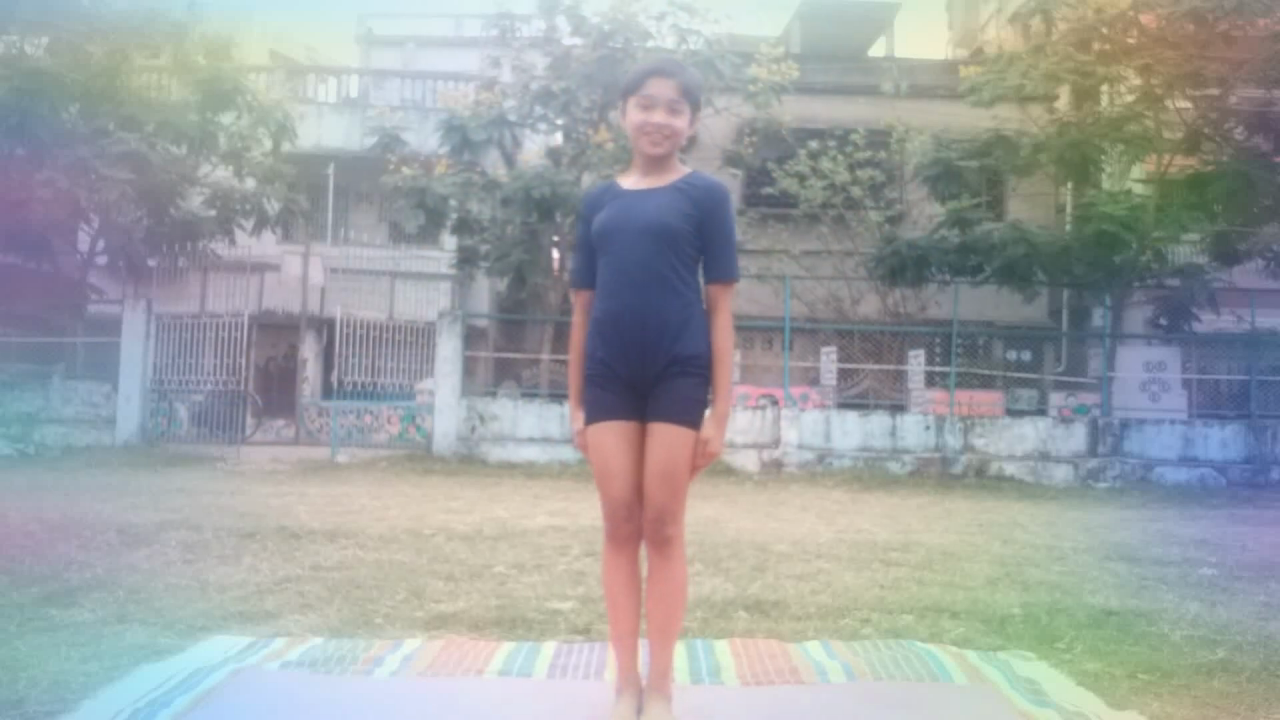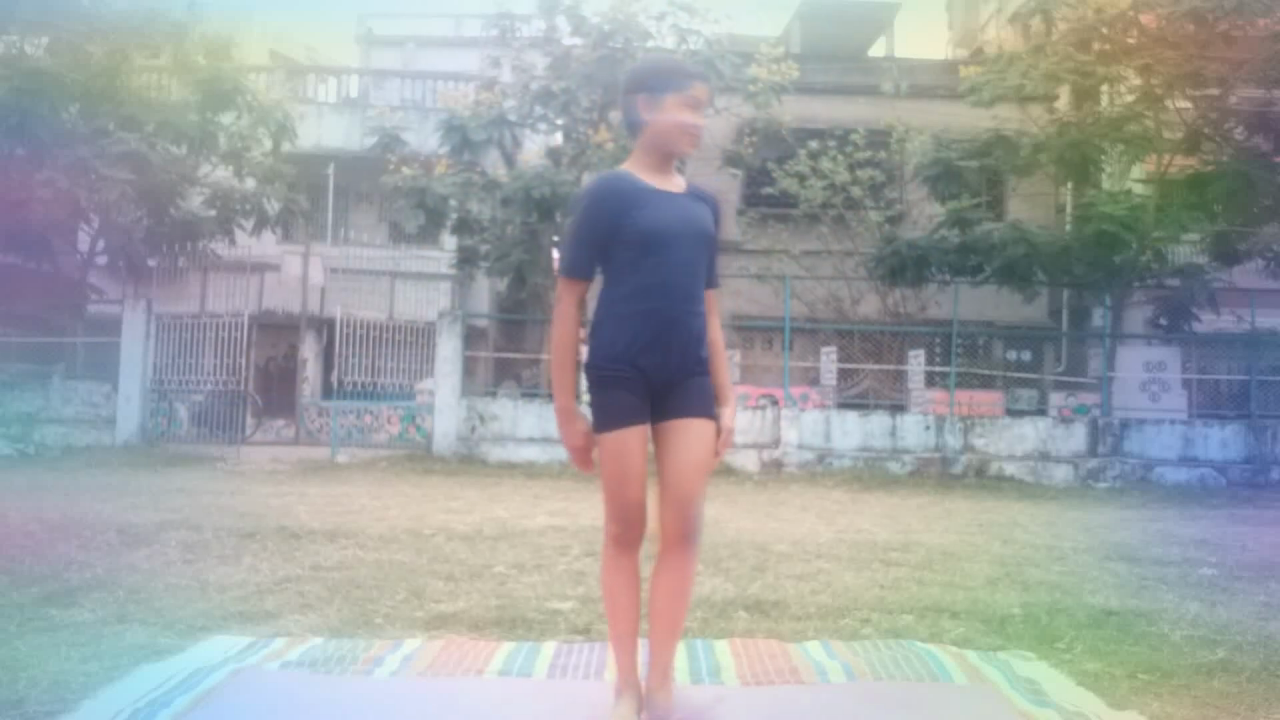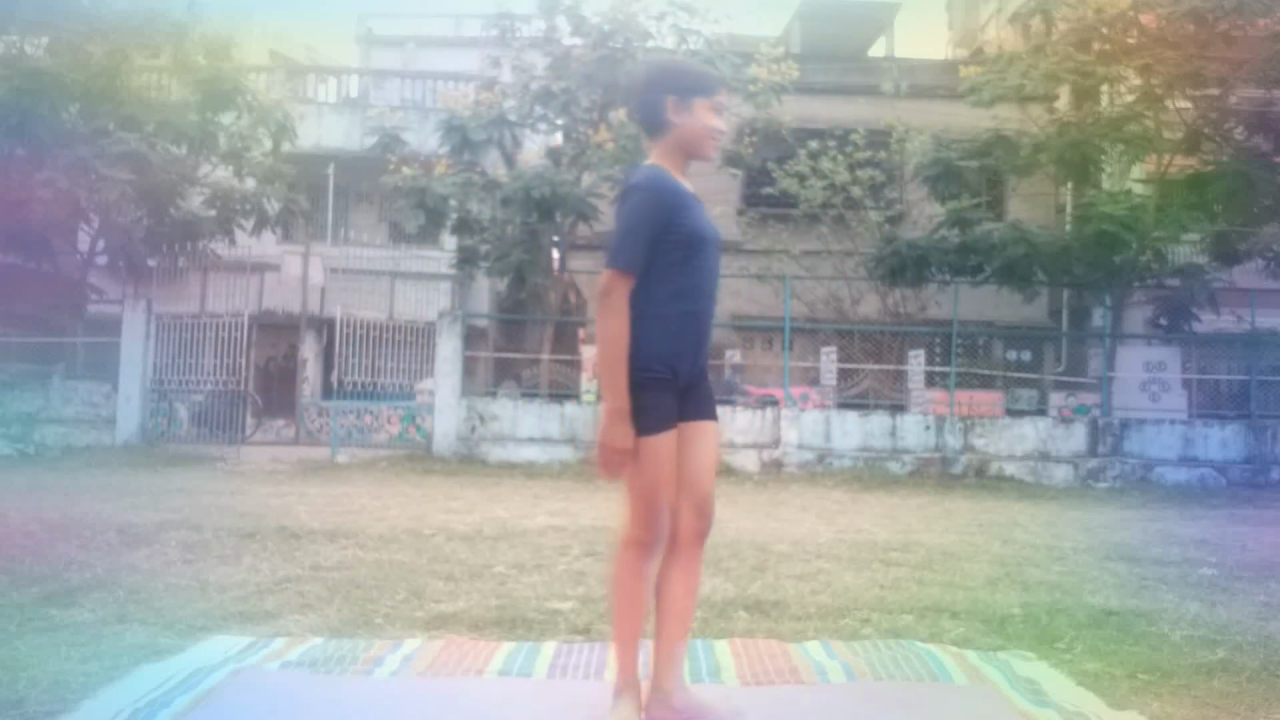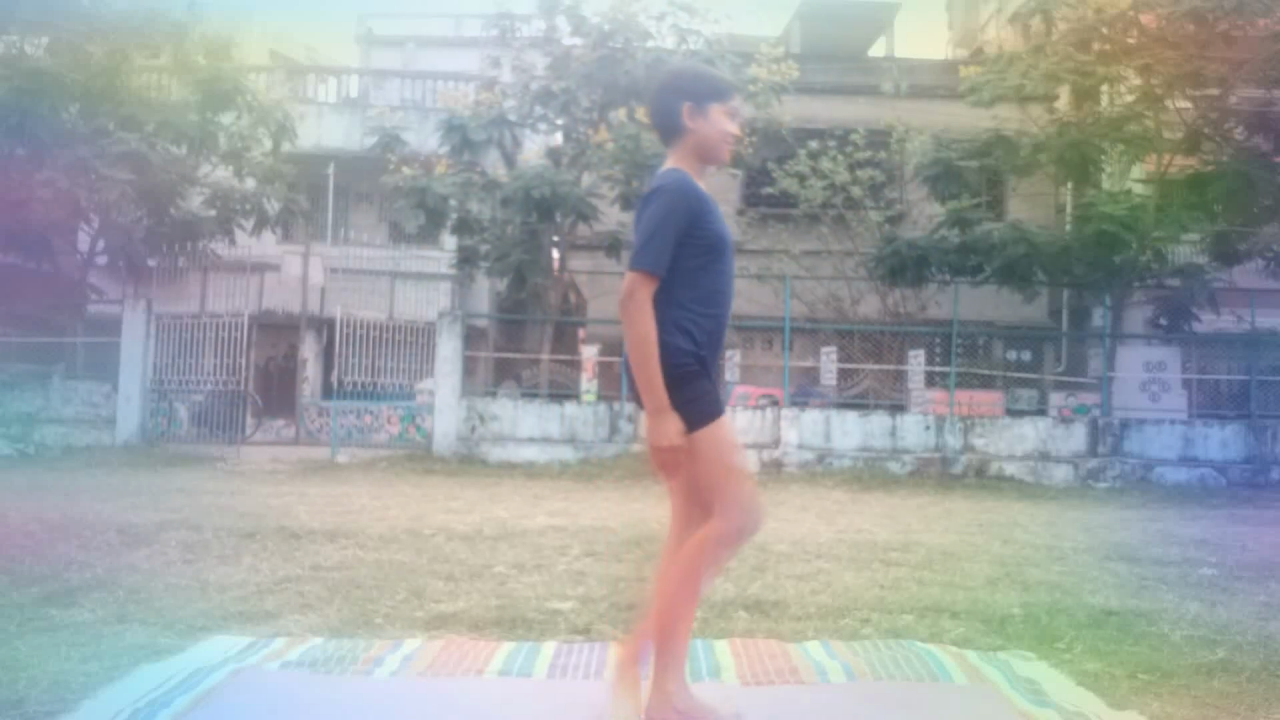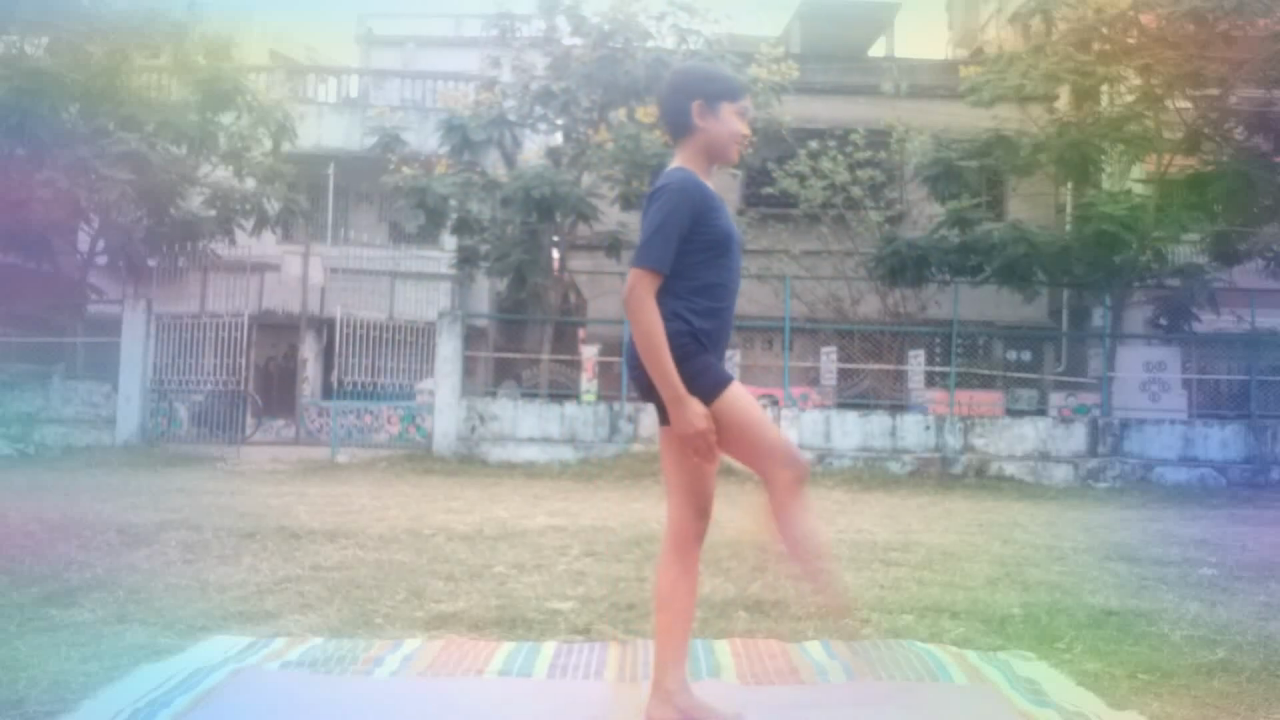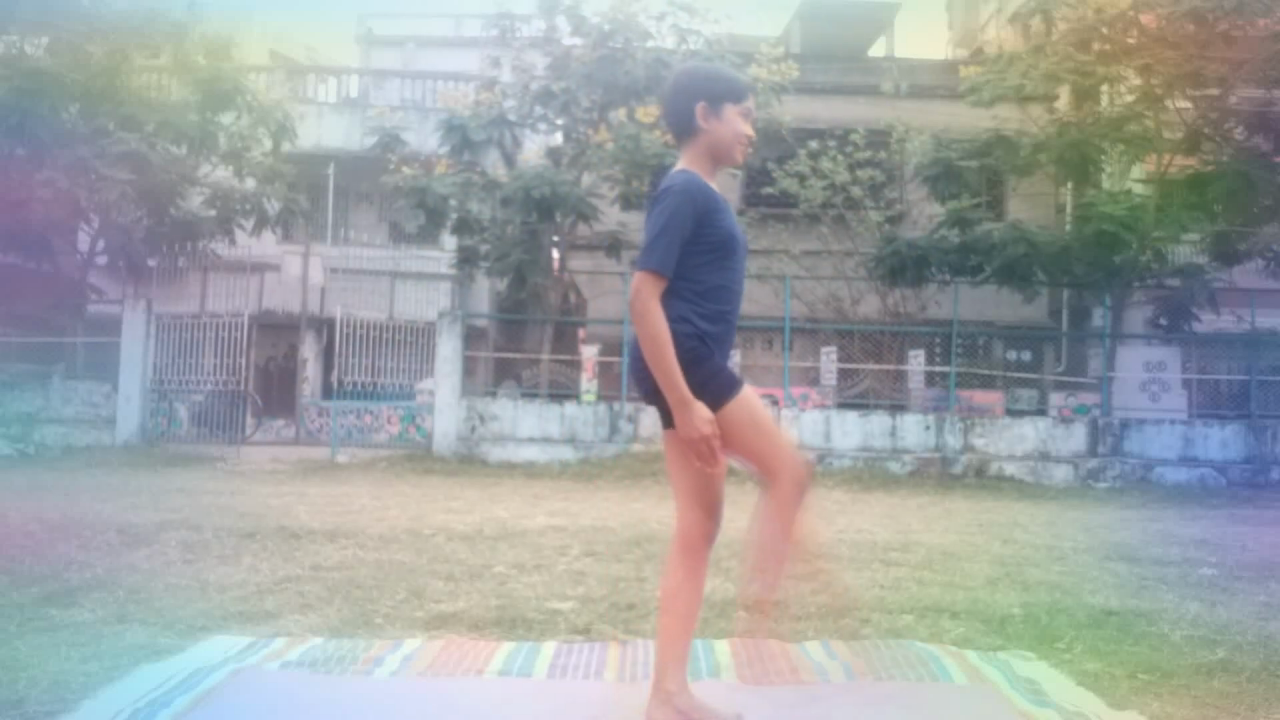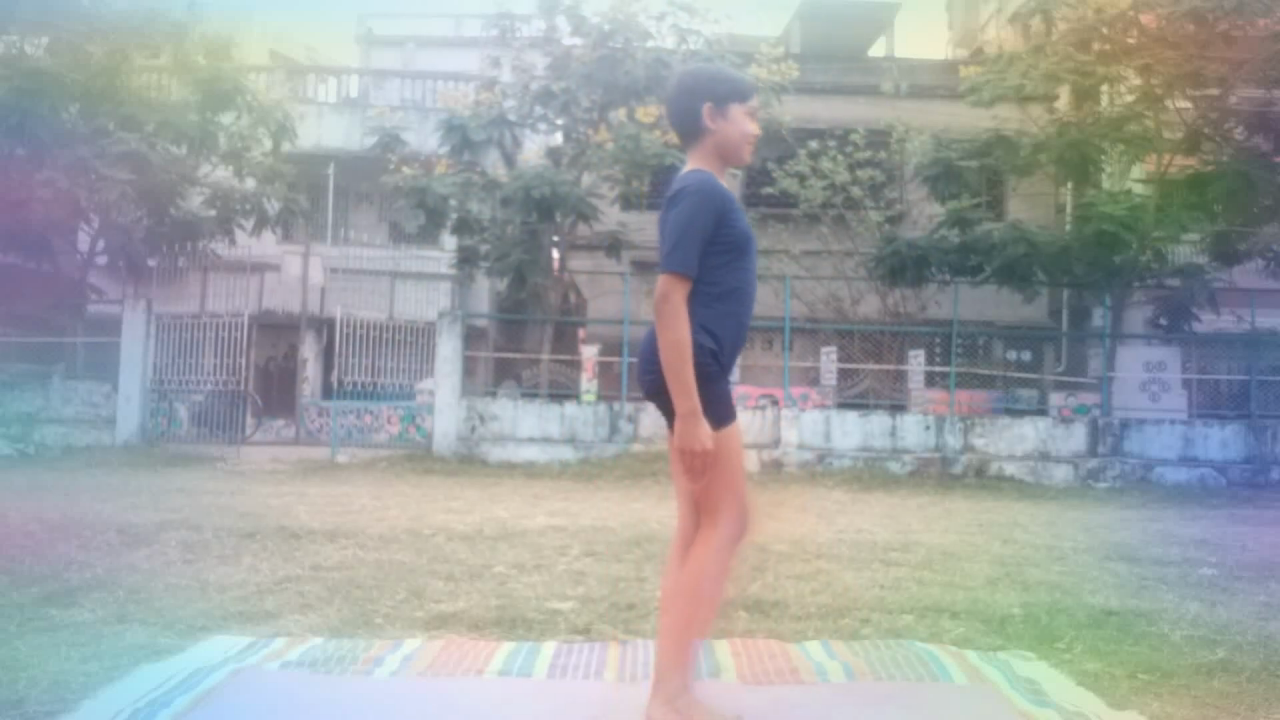
dt=0.2s
person 1, frame 1
left shoulder: (706, 194)
right shoulder: (597, 201)
left elbow: (720, 307)
right elbow: (582, 307)
left wrist: (720, 410)
right wrist: (575, 402)
left hip: (678, 373)
right hip: (609, 377)
left knee: (663, 529)
right knee: (619, 527)
person 1, frame 2
left shoulder: (702, 204)
right shoulder: (608, 192)
right elbow: (568, 300)
left wrist: (725, 400)
right wrist: (565, 407)
left hip: (687, 377)
right hip: (619, 375)
left knee: (683, 527)
right knee: (624, 530)
person 1, frame 3
left shoulder: (687, 197)
right shoulder: (650, 188)
right elbow: (613, 295)
left wrist: (712, 389)
right wrist: (614, 409)
left hip: (689, 378)
right hip: (646, 378)
left knee: (693, 527)
right knee: (647, 533)
person 1, frame 4
left shoulder: (690, 195)
right shoulder: (674, 191)
right elbow: (636, 299)
right wrist: (658, 410)
left hip: (695, 375)
right hip: (674, 373)
left knee: (698, 524)
right knee: (737, 512)
right ankle: (637, 656)
person 1, frame 5
left shoulder: (693, 192)
right shoulder: (680, 189)
right elbow: (638, 295)
right wrist: (678, 397)
left hip: (691, 364)
right hip: (679, 362)
left knee: (690, 524)
right knee: (786, 466)
right ankle: (833, 603)
person 1, frame 6
left shoulder: (702, 195)
right shoulder: (687, 193)
right elbow: (644, 298)
right wrist: (686, 403)
left hip: (694, 367)
right hip: (684, 364)
left knee: (699, 523)
right knee: (788, 471)
right ankle: (758, 613)
person 1, frame 7
left shoulder: (705, 192)
right shoulder: (701, 191)
right elbow: (668, 301)
right wrist: (691, 411)
left hip: (694, 374)
right hip: (690, 372)
left knee: (698, 526)
right knee: (725, 520)
